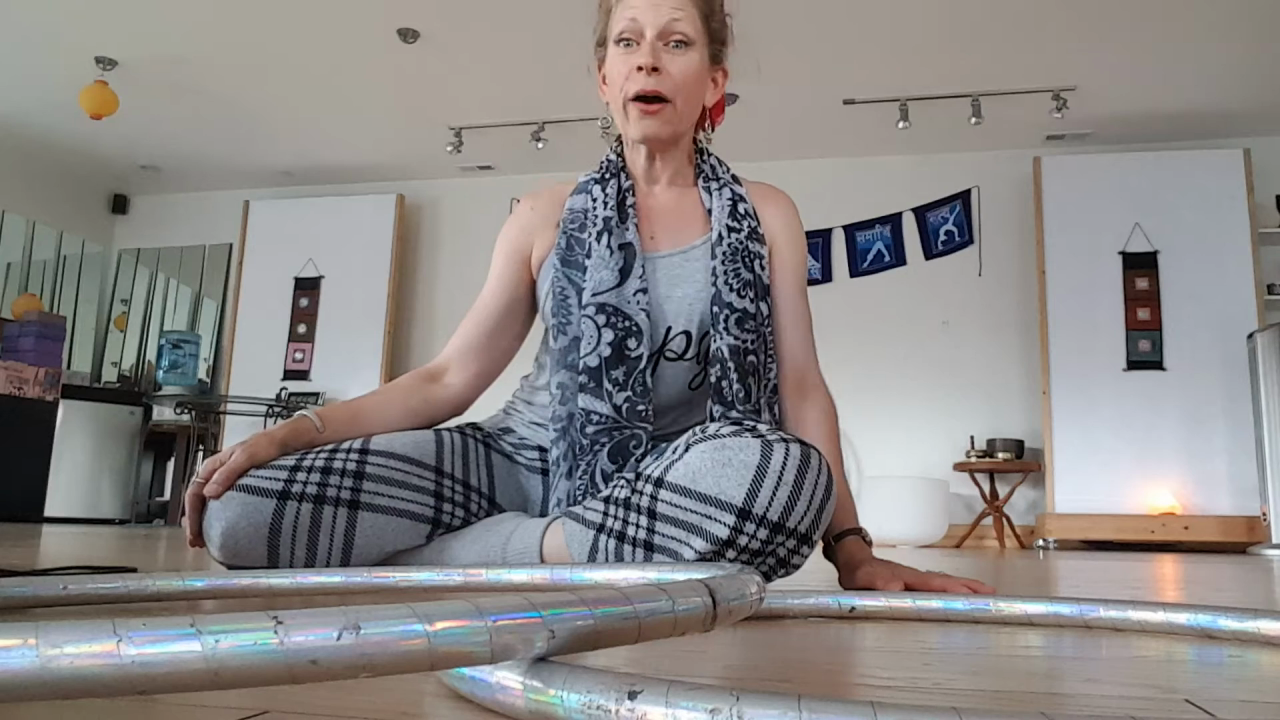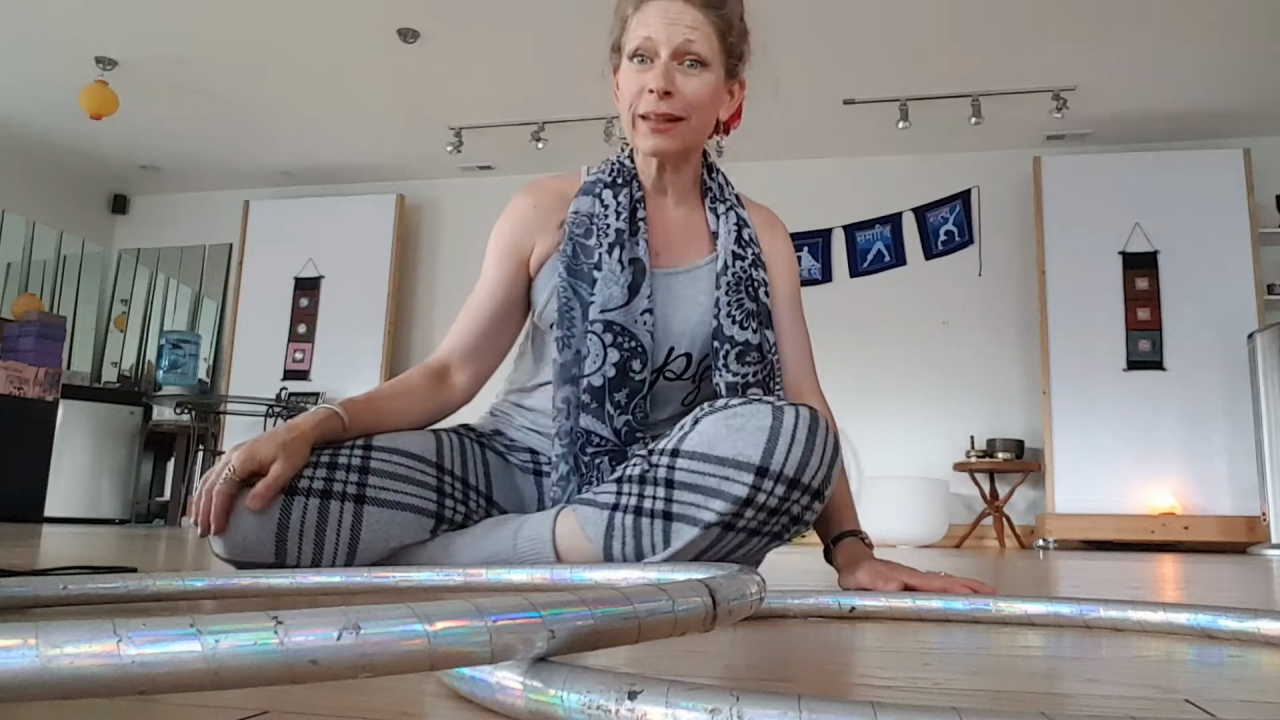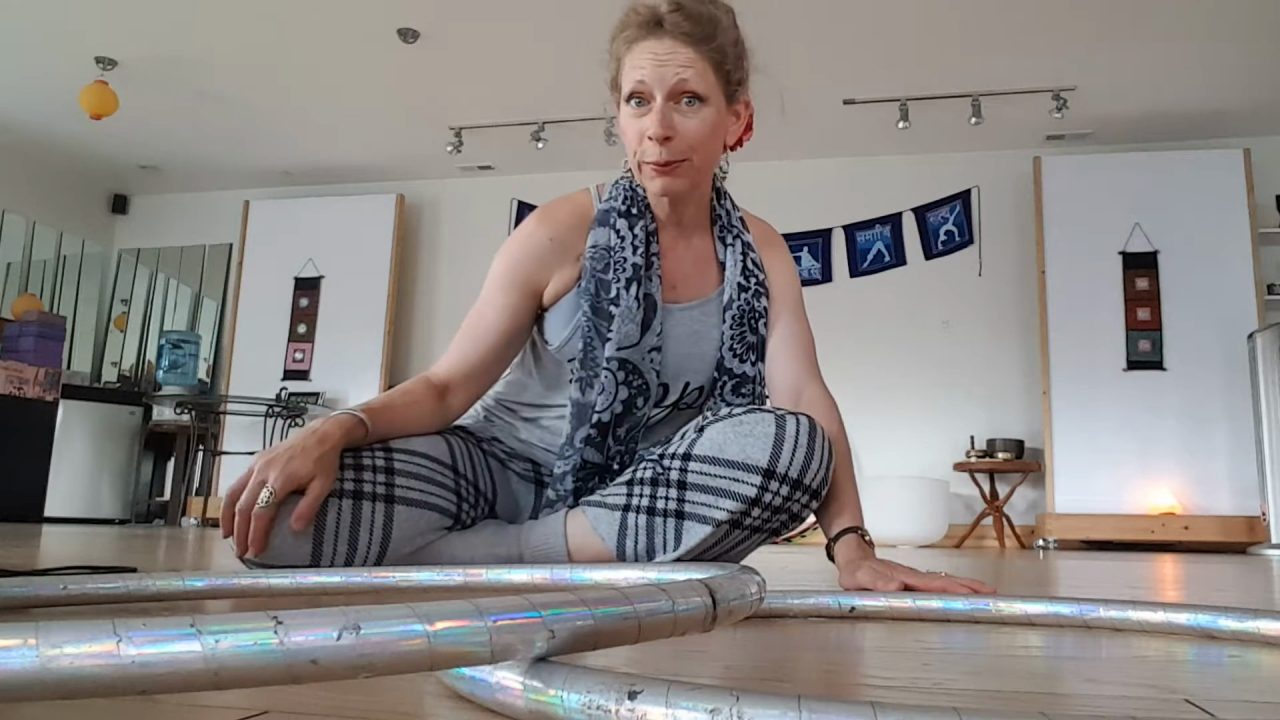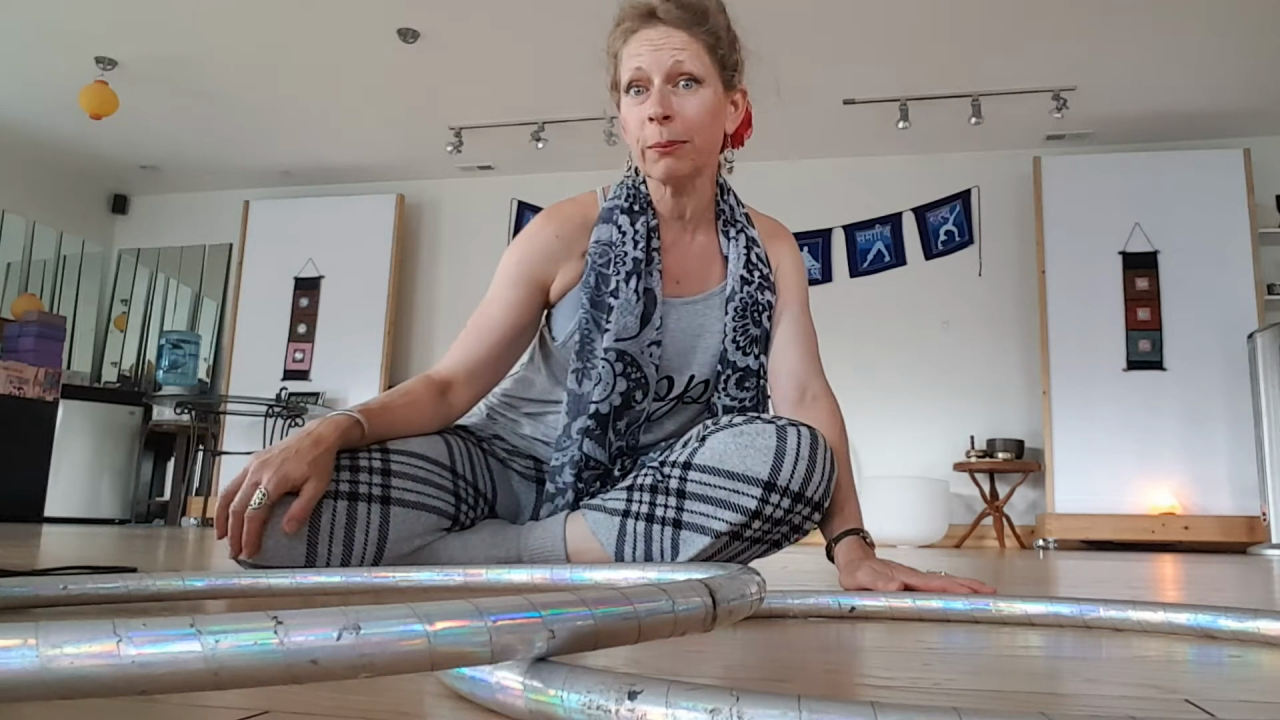
dt=0.7s
person 1, frame 1
left shoulder: (765, 215)
right shoulder: (547, 216)
left elbow: (801, 389)
right elbow: (450, 377)
left wrist: (851, 547)
right wrist: (288, 434)
left hip: (671, 494)
right hip: (531, 464)
left knee: (782, 474)
right knee: (243, 513)
left ankle: (420, 568)
person 1, frame 2
left shoulder: (758, 234)
right shoulder: (546, 210)
left elbow: (804, 406)
right elbow: (451, 372)
left wrist: (850, 550)
right wrist: (313, 427)
left hip: (658, 495)
right hip: (521, 466)
left knee: (785, 438)
right knee: (252, 512)
left ankle: (440, 561)
person 1, frame 3
left shoulder: (760, 251)
right shoulder: (561, 234)
left elbow: (803, 398)
right elbow: (446, 387)
left wrist: (851, 548)
right wrist: (335, 431)
left hip: (640, 494)
right hip: (508, 466)
left knee: (786, 445)
right knee: (285, 515)
left ankle: (480, 560)
person 1, frame 4
left shoulder: (769, 249)
right shoulder: (569, 232)
left elbow: (804, 398)
right elbow: (450, 384)
left wrist: (851, 547)
right wrist: (332, 432)
left hip: (648, 492)
right hip: (513, 465)
left knee: (792, 457)
right knee: (281, 516)
left ankle: (498, 556)
